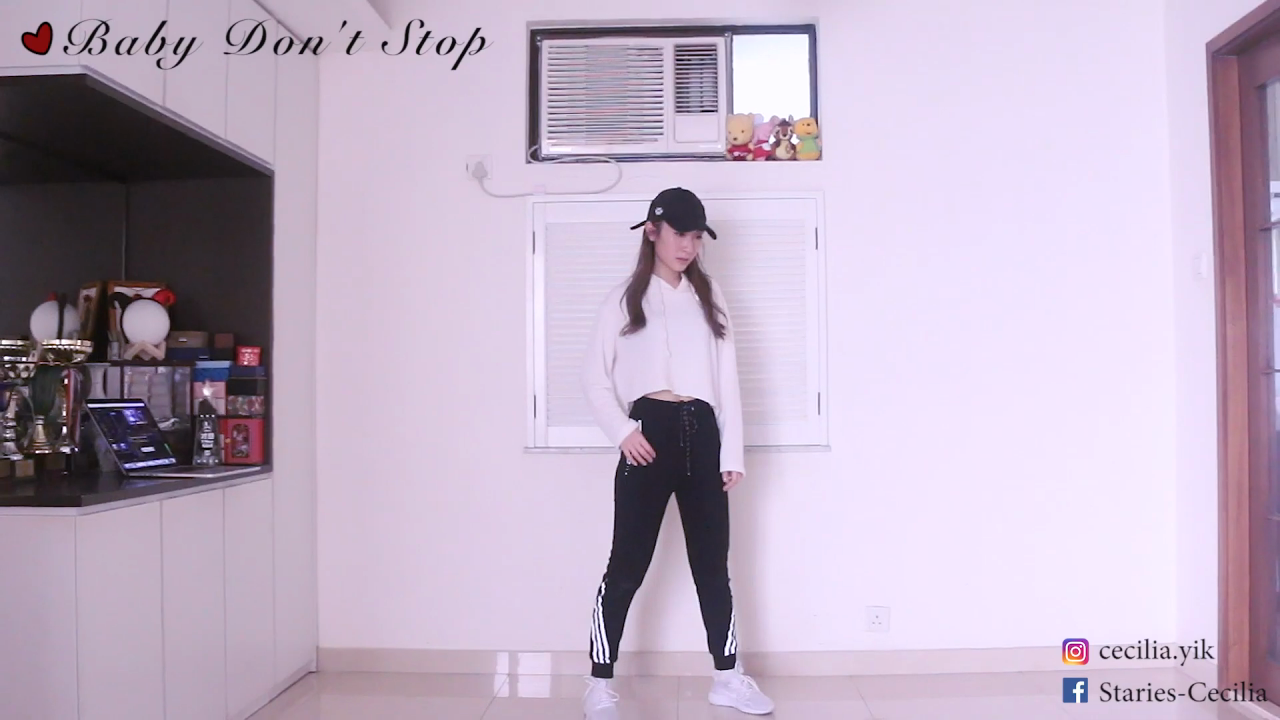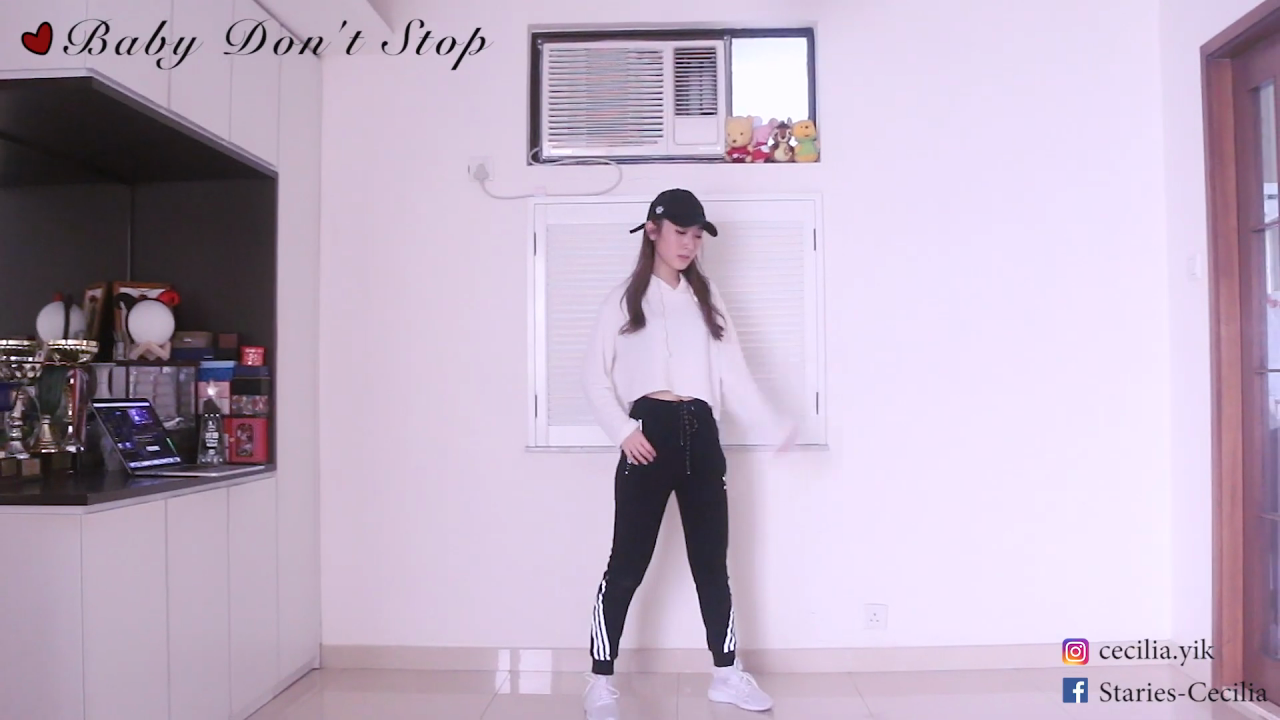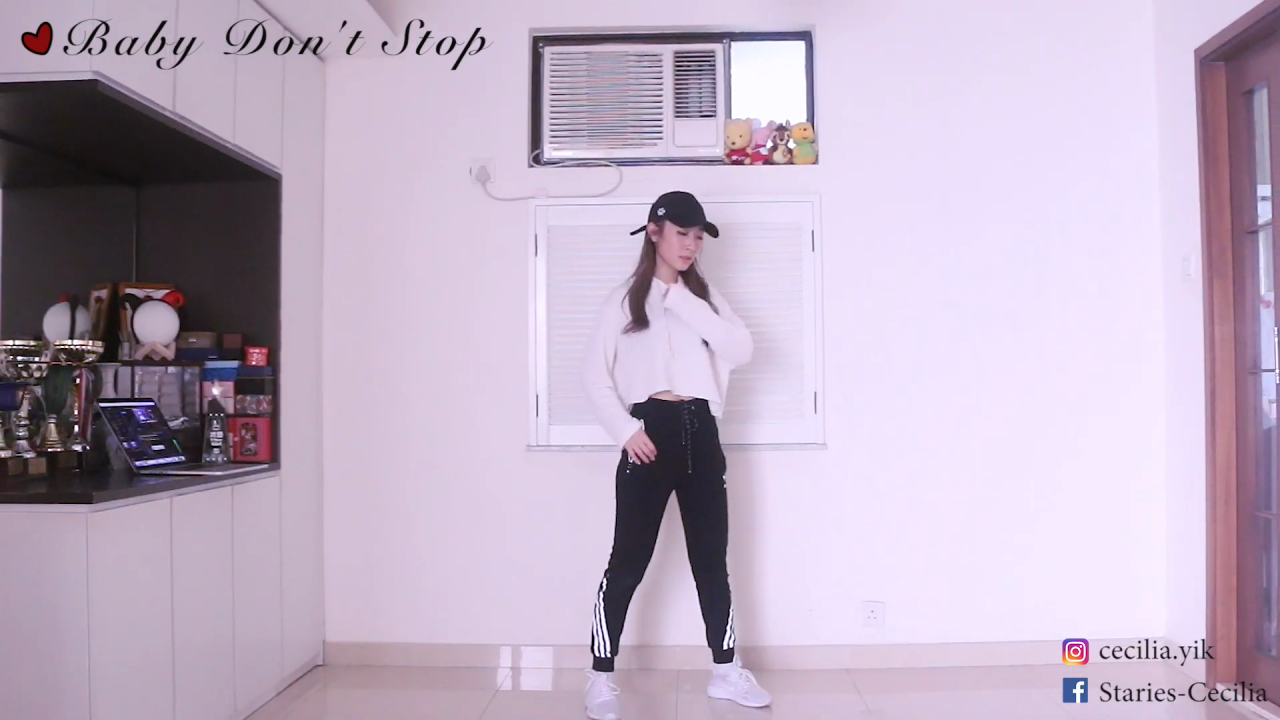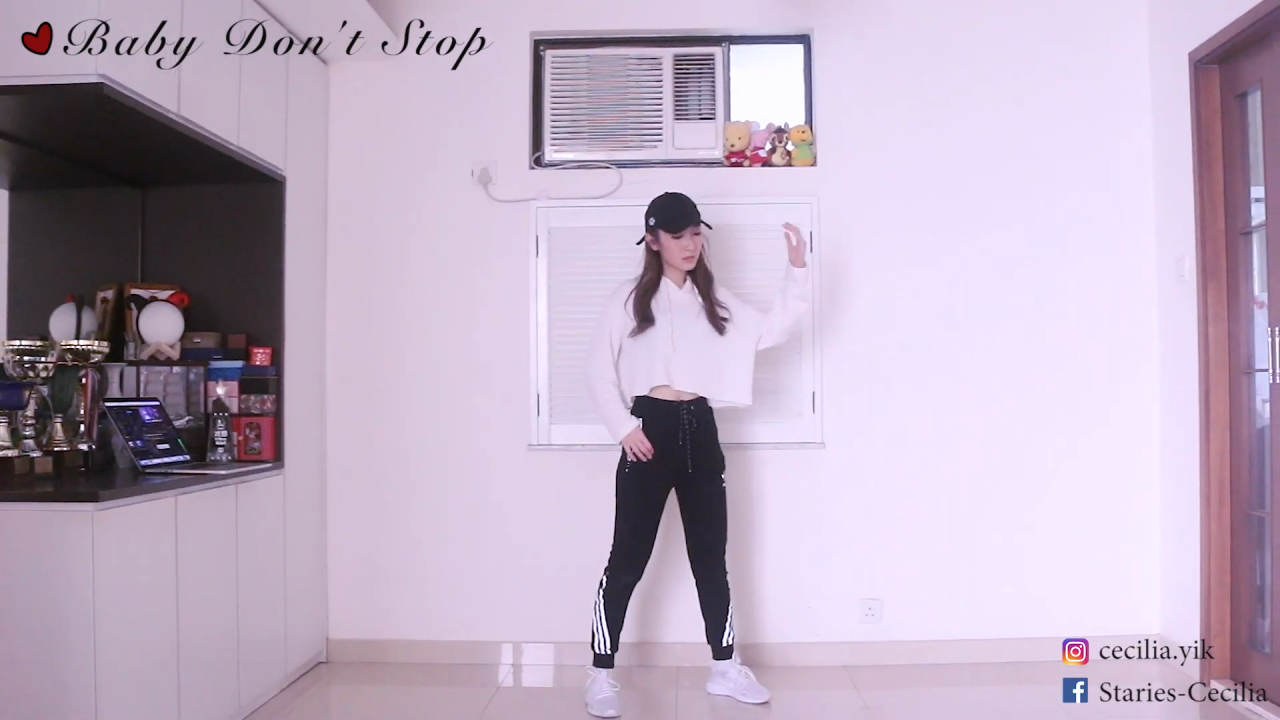
dt=0.7s
person 1, frame 1
left shoulder: (709, 295)
right shoulder: (625, 298)
left elbow: (726, 376)
right elbow: (595, 376)
left wrist: (733, 450)
right wrist: (622, 431)
left hip: (702, 434)
right hip: (651, 432)
left knee: (712, 563)
right knee: (627, 565)
left ankle: (727, 676)
person 1, frame 2
left shoulder: (706, 297)
right shoulder: (625, 298)
left elbow: (730, 373)
right elbow: (595, 375)
left wrist: (770, 422)
right wrist: (622, 430)
left hip: (700, 432)
right hip: (651, 430)
left knee: (712, 561)
right knee: (627, 562)
left ankle: (727, 673)
person 1, frame 3
left shoulder: (704, 296)
right shoulder: (625, 299)
left elbow: (741, 350)
right elbow: (595, 374)
left wrist: (684, 303)
right wrist: (625, 430)
left hip: (700, 432)
right hip: (651, 432)
left knee: (712, 559)
right knee: (628, 561)
left ankle: (725, 670)
right ankle: (601, 678)
person 1, frame 4
left shoulder: (715, 300)
right shoulder: (630, 299)
left elbow: (772, 330)
right elbow: (599, 368)
left wrist: (796, 270)
right wrist: (623, 427)
left hip: (700, 432)
right hip: (650, 430)
left knee: (711, 558)
right knee: (627, 560)
left ankle: (725, 667)
right ankle: (601, 673)
